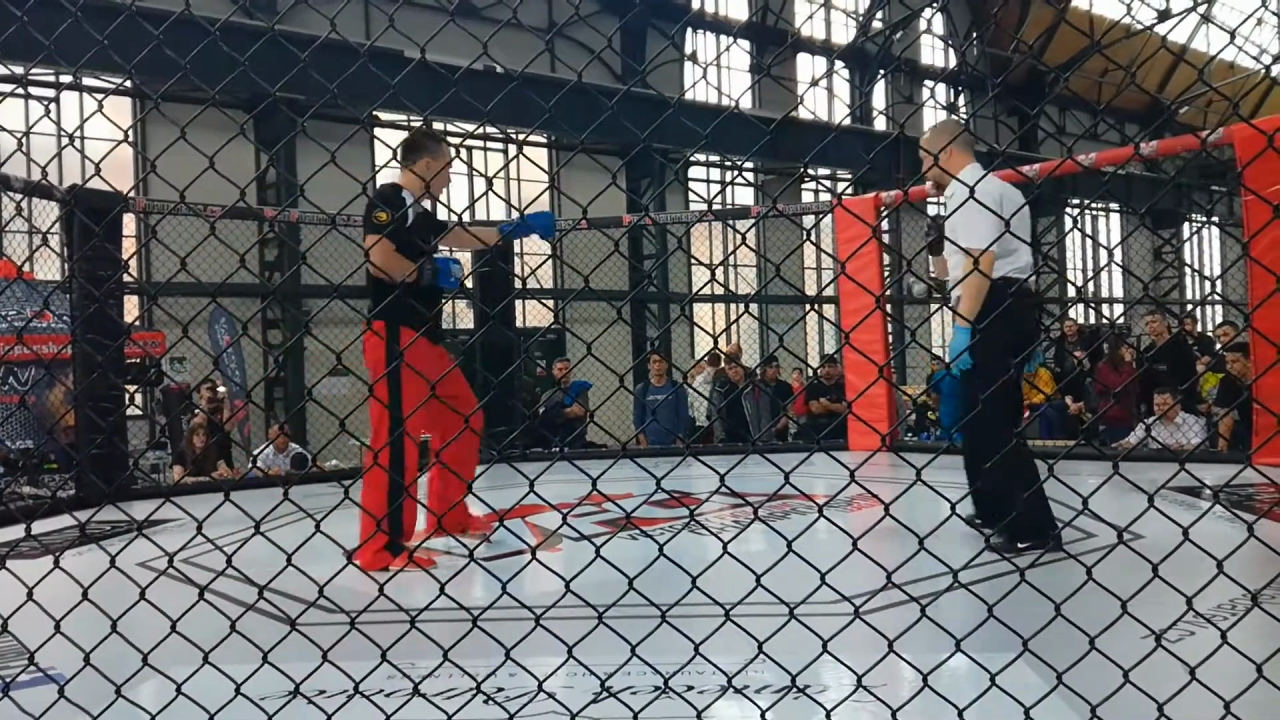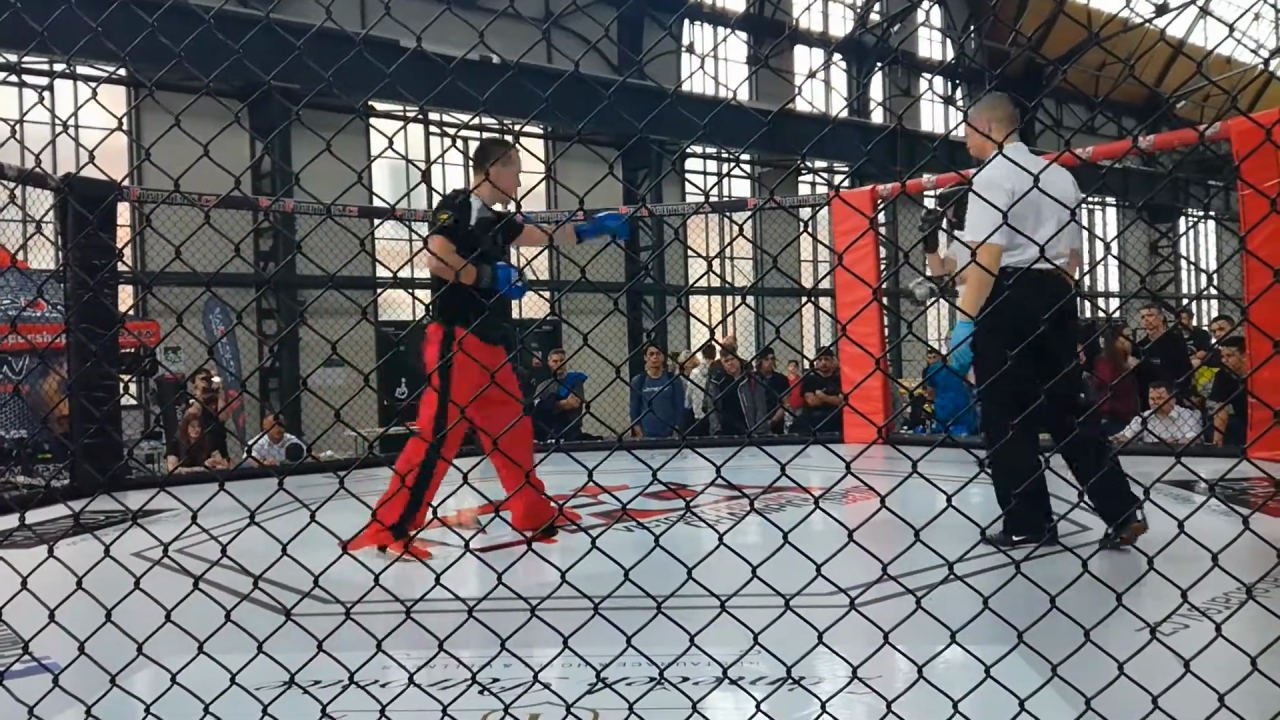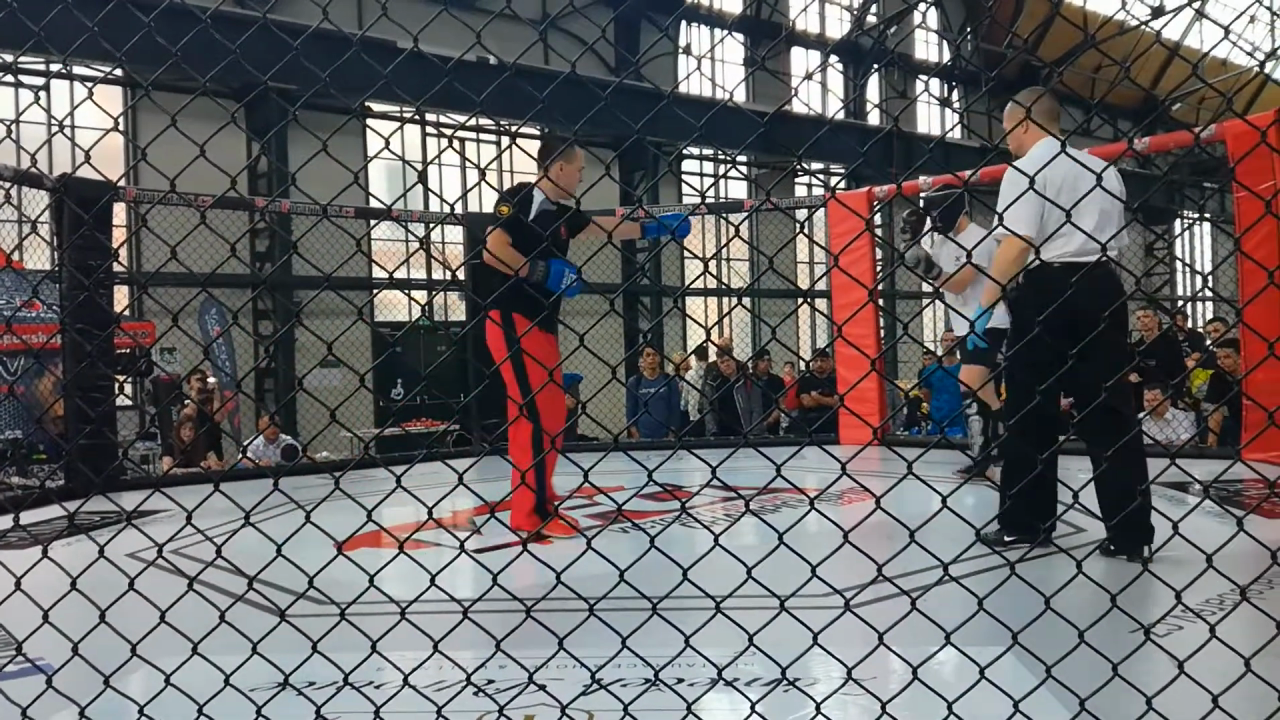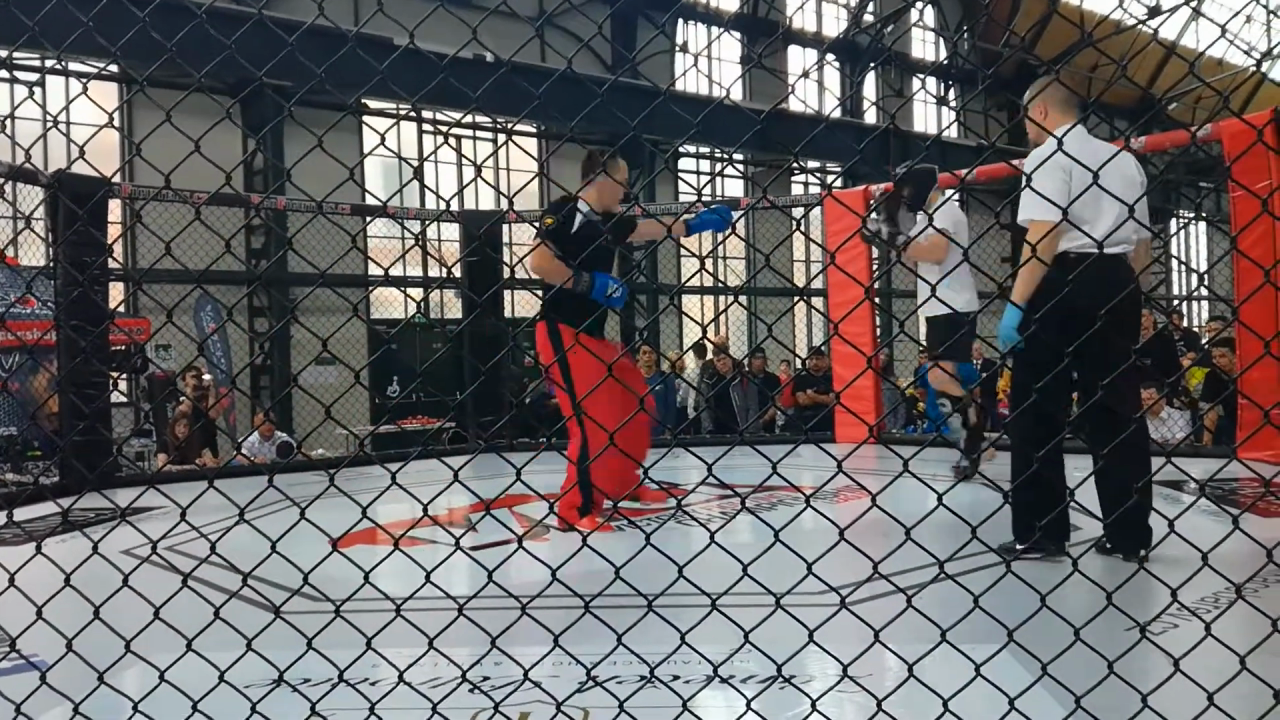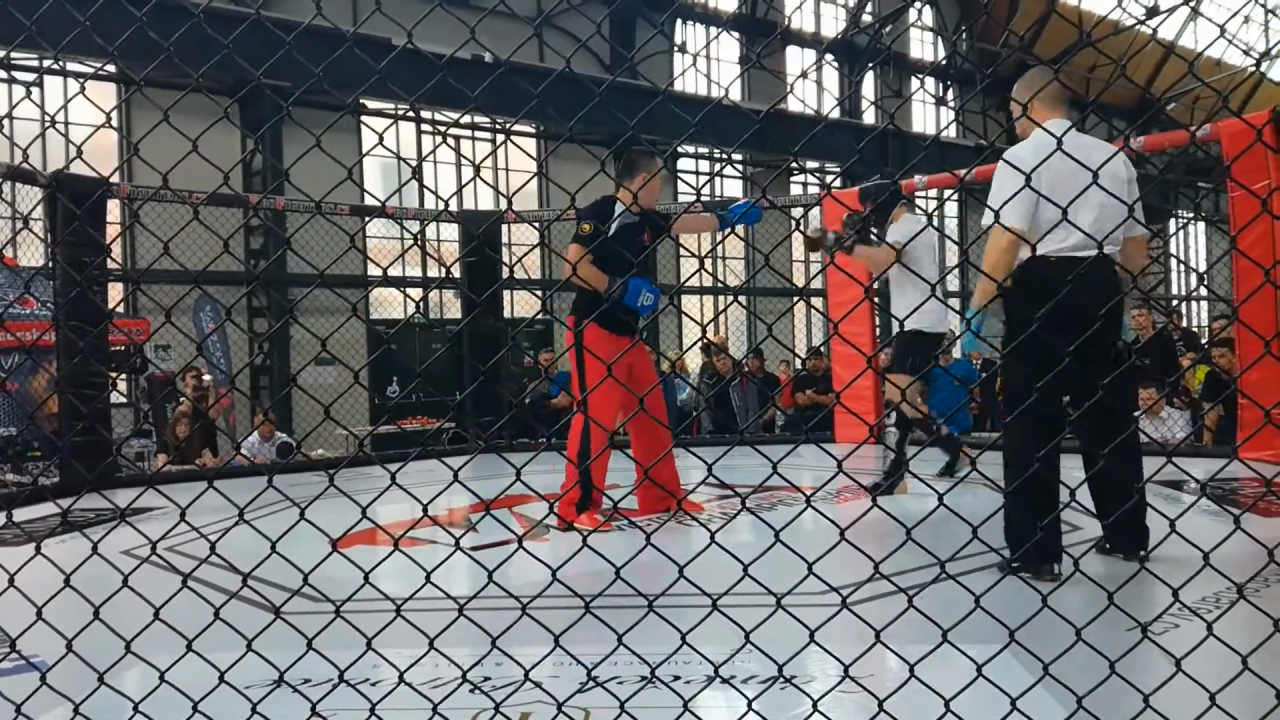
dt=0.3s
person 1, frame 1
left shoulder: (973, 191)
right shoulder: (1002, 191)
left elbow: (982, 264)
left wrist: (963, 327)
left hip: (992, 315)
right hip: (1010, 310)
left knee: (991, 423)
right knee: (985, 417)
left ankle: (1033, 528)
right ankle: (994, 510)
person 1, frame 2
left shoulder: (993, 176)
right shoulder: (1061, 175)
left elbow: (988, 254)
right elbow: (1070, 250)
left wrist: (965, 319)
left hip: (1011, 300)
right hip: (1056, 296)
left knee: (1008, 417)
right knee: (1067, 408)
left ankle: (1028, 523)
right ankle: (1122, 513)
person 1, frame 3
left shoulder: (1025, 169)
right shoulder: (1104, 170)
left elbow: (1016, 247)
right elbow: (1114, 243)
left wrist: (982, 309)
left hip: (1045, 294)
right hip: (1101, 290)
left knee: (1029, 413)
right knee: (1109, 412)
left ankle: (1025, 523)
right ankle: (1131, 532)
person 1, frame 4
left shoulder: (1046, 157)
right shoulder: (1123, 160)
left elbow: (1042, 237)
right elbow: (1141, 242)
left wrist: (1016, 304)
left hip: (1059, 289)
right hip: (1116, 286)
left knee: (1036, 413)
right knee: (1116, 410)
left ankle: (1040, 532)
right ankle: (1129, 533)
person 1, frame 5
left shoulder: (1022, 156)
right shoulder: (1113, 157)
left elbow: (1005, 240)
right elbow: (1137, 245)
left wrist: (977, 309)
left hip: (1040, 290)
right hip: (1099, 289)
left knee: (1029, 421)
right knee: (1108, 413)
left ankle: (1034, 549)
right ankle: (1127, 533)
person 2, frame 1
left shoulder: (418, 211)
right shoulder: (388, 200)
left elbow: (464, 237)
right elbow: (377, 258)
left wrist: (518, 228)
right wrist: (429, 273)
left hip: (422, 337)
right hip: (396, 336)
left knee: (464, 421)
right knee: (394, 439)
left ankle: (449, 514)
right ankle: (381, 547)
person 2, frame 2
left shoulder: (495, 220)
right shoulder: (456, 205)
left elbow: (542, 233)
right elbow: (437, 259)
left wrist: (589, 229)
right wrist: (488, 276)
left hip: (486, 338)
right hip: (454, 336)
left knee: (512, 425)
right knee: (440, 432)
left ankle: (534, 514)
right ankle: (389, 528)
person 2, frame 3
left shoulder: (560, 214)
right shoulder: (518, 198)
left elbow: (609, 229)
right elbow: (493, 251)
left wrist: (654, 228)
right wrist: (543, 272)
left hip: (541, 326)
right hip: (513, 323)
left knee: (550, 419)
right knee: (539, 415)
left ankle: (532, 511)
right ankle: (535, 511)
person 2, frame 4
left shoulder: (609, 222)
right shoulder: (562, 211)
left elbow: (656, 229)
right elbow: (538, 261)
left wrist: (697, 222)
right wrist: (588, 284)
left hip: (594, 335)
right hip: (561, 333)
left knee: (634, 406)
right knee: (591, 421)
left ankle: (621, 485)
right ankle: (577, 509)
person 2, frame 5
left shoulder: (646, 220)
right shoulder: (597, 212)
left elbow: (691, 223)
right elbow: (572, 267)
left wrist: (730, 217)
right wrist: (621, 288)
left hip: (627, 334)
right hip: (592, 330)
left knee: (651, 414)
right knee: (595, 416)
left ankle: (661, 496)
right ankle: (577, 506)
person 3, frame 1
left shoulder: (992, 239)
right shoulder: (969, 240)
left elbow: (983, 283)
right elbow: (946, 274)
left wrist: (942, 286)
right wrist: (936, 245)
left hip: (999, 324)
right hip: (981, 326)
left knee: (992, 389)
person 3, frame 2
left shoulder: (989, 232)
right shoulder: (961, 237)
left elbow: (981, 277)
right elbow: (943, 270)
left wrist: (950, 279)
right wrist: (930, 241)
left hip: (995, 320)
right hip: (975, 321)
left knee: (979, 380)
right knee: (980, 383)
left ankle: (998, 438)
right ankle: (1000, 437)
person 3, frame 3
left shoulder: (978, 238)
right shoulder: (945, 240)
left elbow: (958, 285)
right elbow: (925, 271)
left wrist: (931, 270)
right wrist: (913, 241)
left hip: (988, 324)
right hip: (965, 326)
left knee: (969, 385)
right knee: (984, 391)
left ankle: (982, 456)
right ankle: (996, 444)
person 3, frame 4
left shoulder: (946, 211)
right shoulder: (926, 216)
left elbow: (935, 252)
right elbow: (913, 254)
left hip: (953, 309)
right hip: (939, 310)
left knee: (938, 377)
right knee: (945, 378)
left ankle: (971, 444)
right ankle: (973, 439)
person 3, frame 5
left shoulder: (905, 226)
right shoulder: (915, 226)
left elbow: (880, 261)
right elbow: (878, 264)
left wrist: (846, 243)
right wrist: (862, 234)
left hip: (920, 325)
right hip: (921, 325)
left knee: (895, 393)
right knee: (905, 397)
left ankle: (893, 474)
right ankle: (950, 443)
